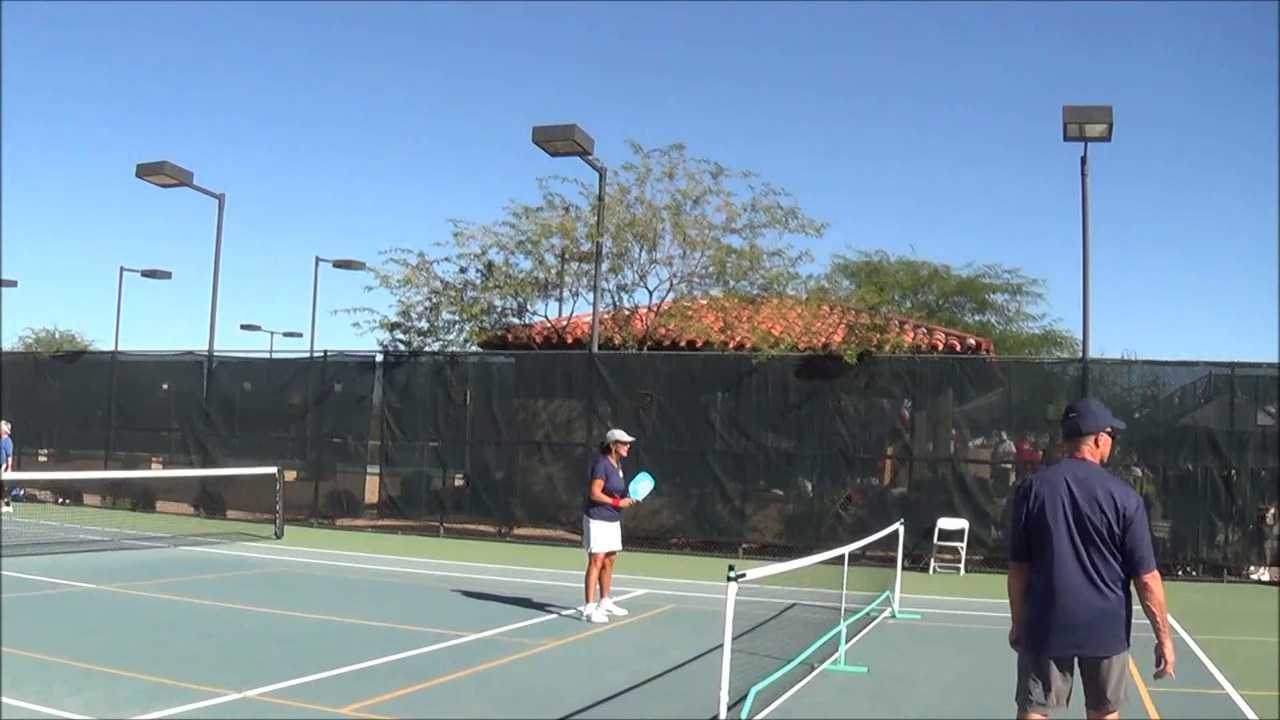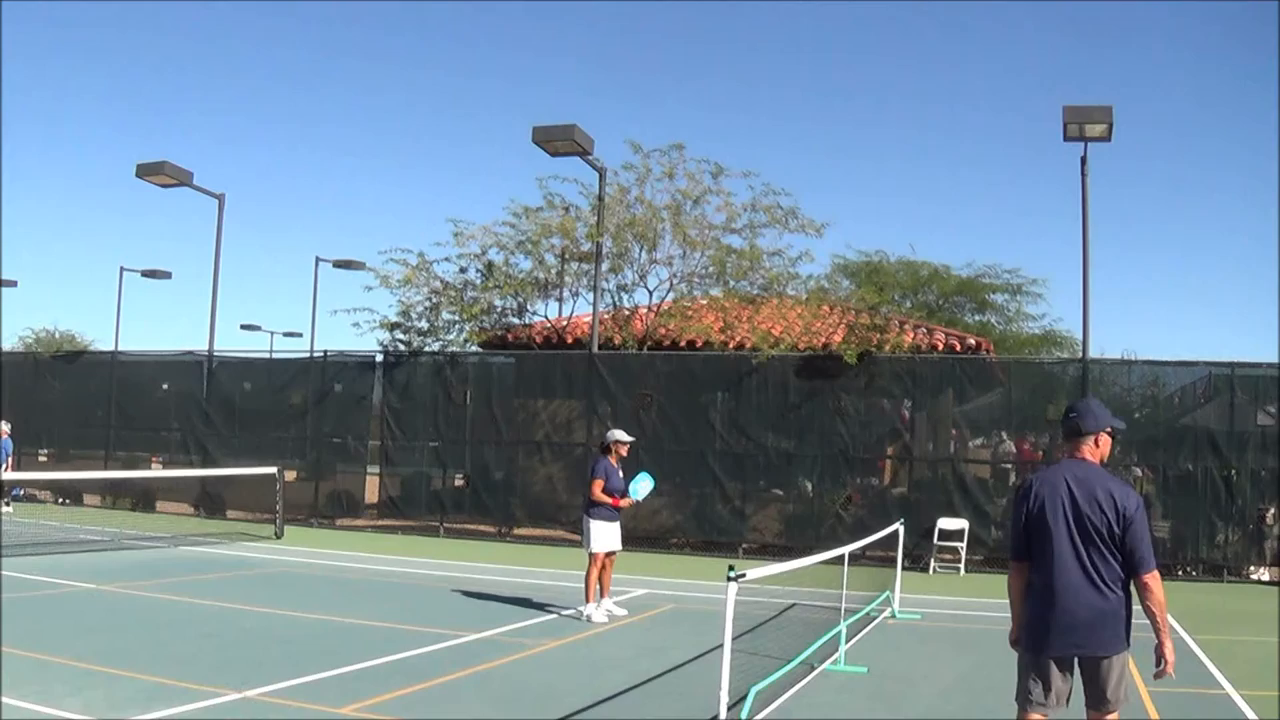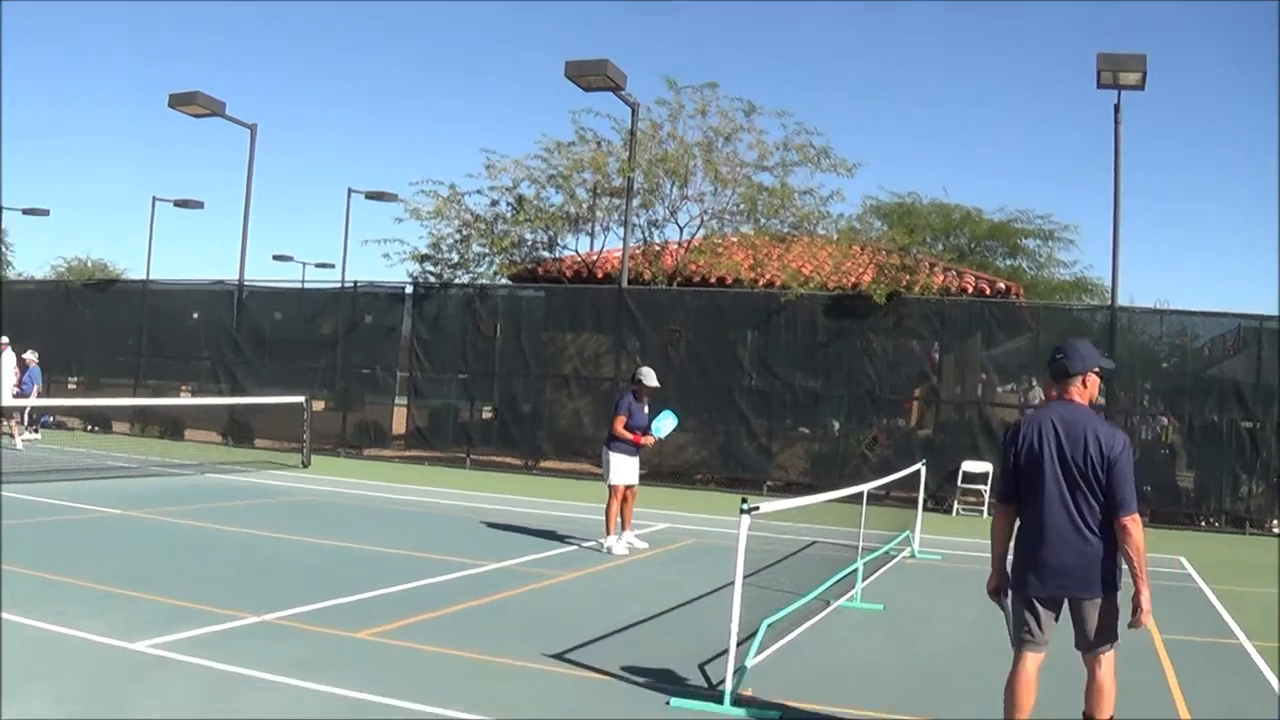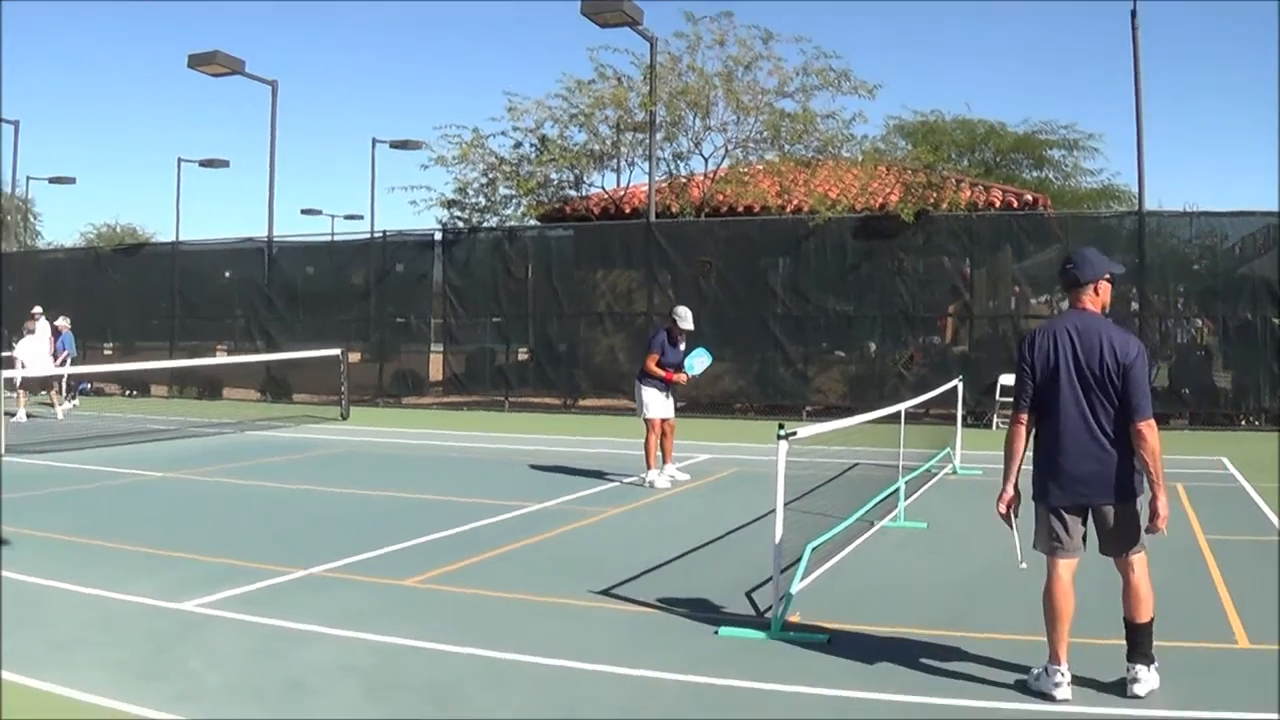
dt=0.3s
person 1, frame 1
left shoulder: (1032, 488)
right shoulder: (1124, 496)
left elbow: (1018, 569)
right elbow: (1146, 578)
left wrist: (1017, 623)
right wrist: (1163, 637)
left hip: (1045, 628)
right hip: (1106, 630)
person 1, frame 2
left shoulder: (1032, 488)
right shoulder: (1124, 497)
left elbow: (1018, 569)
right elbow: (1146, 578)
left wrist: (1018, 623)
right wrist: (1164, 638)
left hip: (1046, 628)
right hip: (1106, 630)
person 1, frame 3
left shoulder: (1022, 430)
right shoulder: (1111, 438)
left elbow: (1005, 509)
right elbow: (1126, 520)
left wrist: (998, 567)
right wrist: (1141, 582)
left hip: (1035, 569)
right hip: (1092, 572)
left knee: (1027, 658)
right knee: (1100, 662)
person 1, frame 4
left shoulder: (1036, 341)
right shoulder: (1126, 345)
left elbow: (1022, 421)
right elbow: (1142, 427)
left wrist: (1009, 482)
right wrist: (1159, 490)
left hip: (1057, 478)
right hip: (1113, 478)
left knee: (1060, 569)
right knee: (1133, 567)
left ankle: (1056, 672)
right ankle: (1141, 667)
person 2, frame 1
left shoulder: (617, 465)
right shoulder: (602, 464)
right elbow: (595, 493)
left wrist: (625, 499)
right wrist: (618, 503)
left hip: (612, 520)
right hip: (597, 519)
left knee: (609, 561)
right knee: (596, 562)
left ankle: (605, 602)
right ankle: (589, 608)
person 2, frame 2
left shoulder: (617, 465)
right shoulder: (602, 464)
right elbow: (594, 493)
left wrist: (626, 499)
right wrist: (618, 502)
left hip: (612, 520)
right hip: (597, 519)
left knee: (609, 561)
right knee: (597, 562)
left ankle: (605, 602)
right ankle: (589, 608)
person 2, frame 3
left shoulder: (644, 400)
right shoulder: (627, 400)
right elbow: (616, 429)
left wrist: (648, 436)
right wrist: (639, 440)
left hip: (632, 454)
right hip: (617, 452)
left knee: (630, 494)
right knee: (617, 494)
left ankle: (626, 535)
right ankle: (610, 540)
person 2, frame 4
left shoulder: (681, 337)
right shoulder: (660, 337)
right elbow: (648, 365)
left wrist: (682, 373)
right wrist: (672, 377)
left hip: (664, 388)
right hip: (649, 386)
left knee: (669, 427)
right knee: (654, 428)
left ankle: (668, 468)
right ankle: (651, 475)
